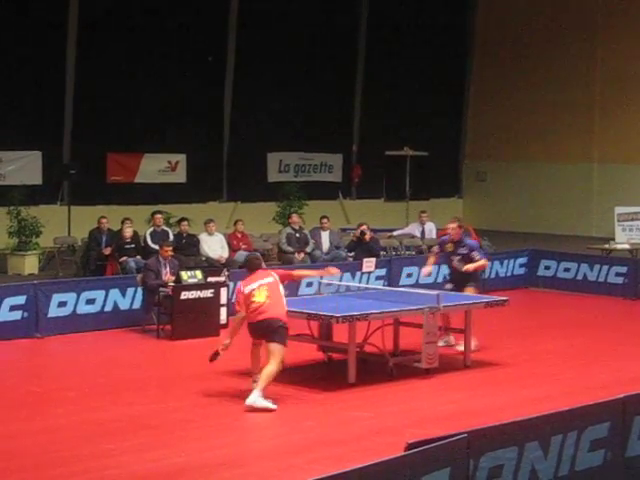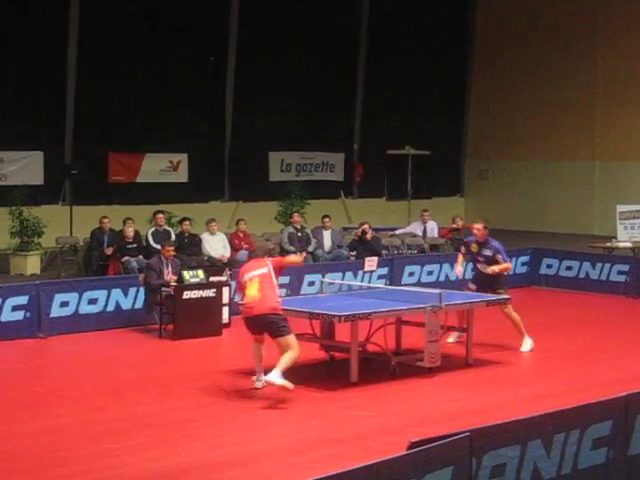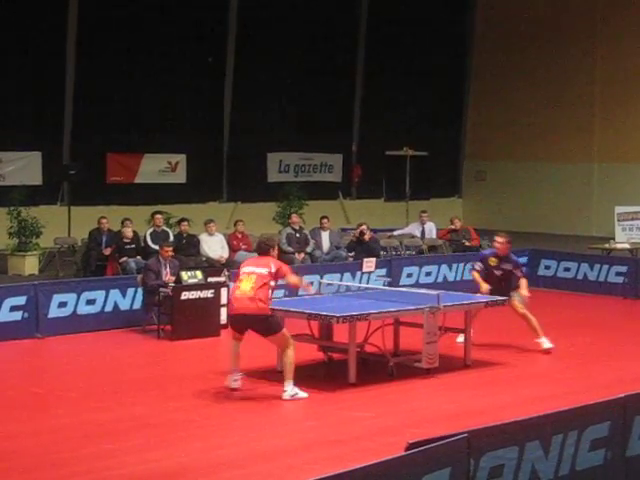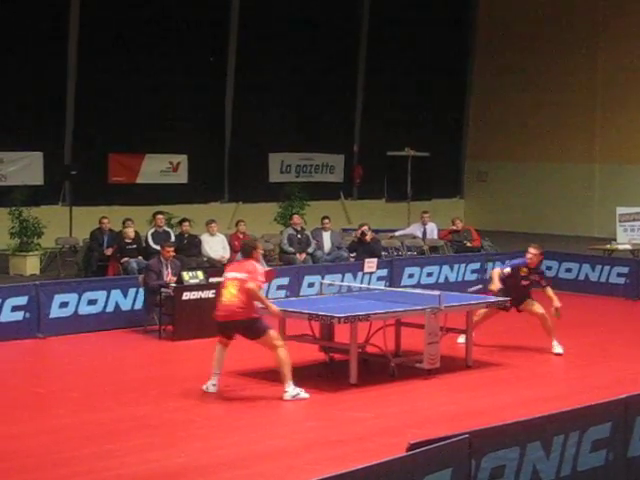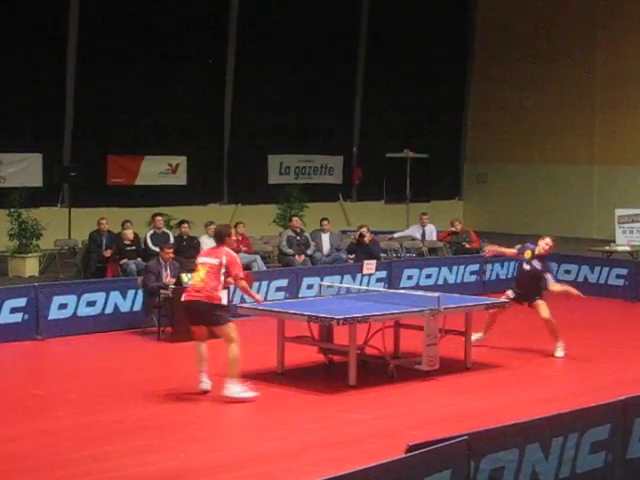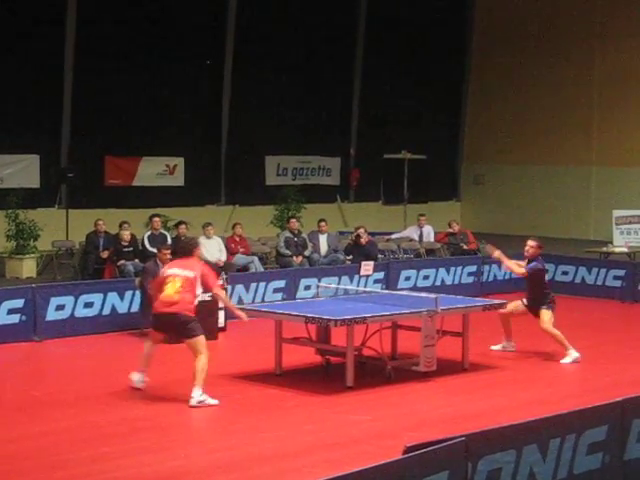
dt=0.2s
person 1, frame 1
left shoulder: (242, 286)
right shoulder: (273, 274)
left elbow: (241, 315)
right elbow: (297, 274)
left wrist: (229, 339)
right wrist: (323, 272)
left hip: (255, 321)
right hip: (275, 320)
left knee: (256, 344)
right knee: (275, 363)
left ankle: (257, 381)
right ankle: (256, 396)
person 1, frame 2
left shoulder: (242, 272)
right shoulder: (269, 263)
right elbow: (292, 259)
right wrist: (299, 258)
left hip: (250, 315)
right hip: (270, 313)
left knee: (258, 341)
right knee: (293, 351)
left ankle: (259, 378)
right ankle: (275, 374)
person 1, frame 3
left shoulder: (246, 263)
right shoulder: (275, 264)
right elbow: (293, 281)
right wrist: (306, 286)
left hip: (235, 312)
right hip: (259, 313)
left knee: (236, 338)
right knee: (288, 346)
left ankle: (234, 378)
right ankle: (289, 388)
person 1, frame 4
left shoulder: (230, 268)
right shoulder: (255, 267)
right elbow: (250, 287)
right wrist: (269, 305)
left hip: (222, 316)
right hip: (245, 317)
left knee: (222, 344)
right knee: (279, 346)
left ankle: (213, 382)
right ankle: (290, 388)
person 1, frame 5
left shoulder: (204, 253)
right shoulder: (230, 255)
right elbow: (240, 283)
right wrist: (254, 296)
left hip: (190, 300)
right hip: (208, 303)
left knee: (201, 339)
right knee: (232, 342)
left ankle: (204, 380)
right ankle: (232, 385)
person 1, frame 6
left shoulder: (168, 266)
right shoulder: (202, 268)
left elbow: (154, 290)
right elbow: (217, 292)
right wrist: (235, 310)
left hip: (161, 311)
right hip: (182, 315)
left knee: (152, 341)
right knee: (202, 354)
left ankle: (139, 377)
right ankle: (197, 394)
person 2, frame 1
left shoulder: (471, 244)
right shoulder: (444, 241)
left elbow: (484, 263)
right elbow: (434, 253)
left wrist: (473, 265)
right wrist: (429, 266)
left hip: (470, 281)
right hip: (455, 279)
left ankle: (470, 339)
right ankle: (447, 336)
person 2, frame 2
left shoulder: (495, 246)
right shoulder: (469, 242)
left elbow: (508, 266)
right elbow: (462, 254)
left wrist: (497, 268)
right wrist: (459, 265)
left hip: (496, 283)
right hip: (479, 280)
left knee: (508, 311)
left ankle: (526, 338)
right ankle: (459, 332)
person 2, frame 3
left shoulder: (514, 261)
right shoulder: (486, 255)
left elbow: (522, 278)
right elbow: (475, 272)
left wrist: (524, 290)
right wrist: (482, 284)
left hip: (508, 290)
right hip: (489, 289)
left knee: (523, 312)
left ankle: (542, 339)
person 2, frame 4
left shoulder: (539, 272)
right shoulder: (517, 264)
left elbow: (545, 286)
right elbow: (496, 271)
left wrist: (554, 300)
right wrist: (496, 282)
left hip: (523, 298)
right hip: (504, 295)
left knee: (541, 314)
right knee: (480, 316)
left ankle: (554, 342)
person 2, frame 5
left shoulder: (544, 264)
right shoulder: (527, 248)
left elbow: (552, 287)
right elbow: (514, 253)
left wrist: (567, 288)
right wrist: (496, 249)
left hip: (534, 294)
right hip: (518, 290)
left knee: (546, 317)
right knee: (494, 311)
left ankle: (559, 344)
right ankle: (483, 334)
person 2, frame 6
left shoulder: (537, 265)
right shoulder: (531, 259)
left elbow: (520, 272)
left wrist: (502, 258)
right wrist: (514, 262)
left hip: (544, 302)
right hip: (531, 299)
left knee: (546, 326)
right knee: (503, 312)
left ankle: (571, 352)
right ankle: (508, 343)
